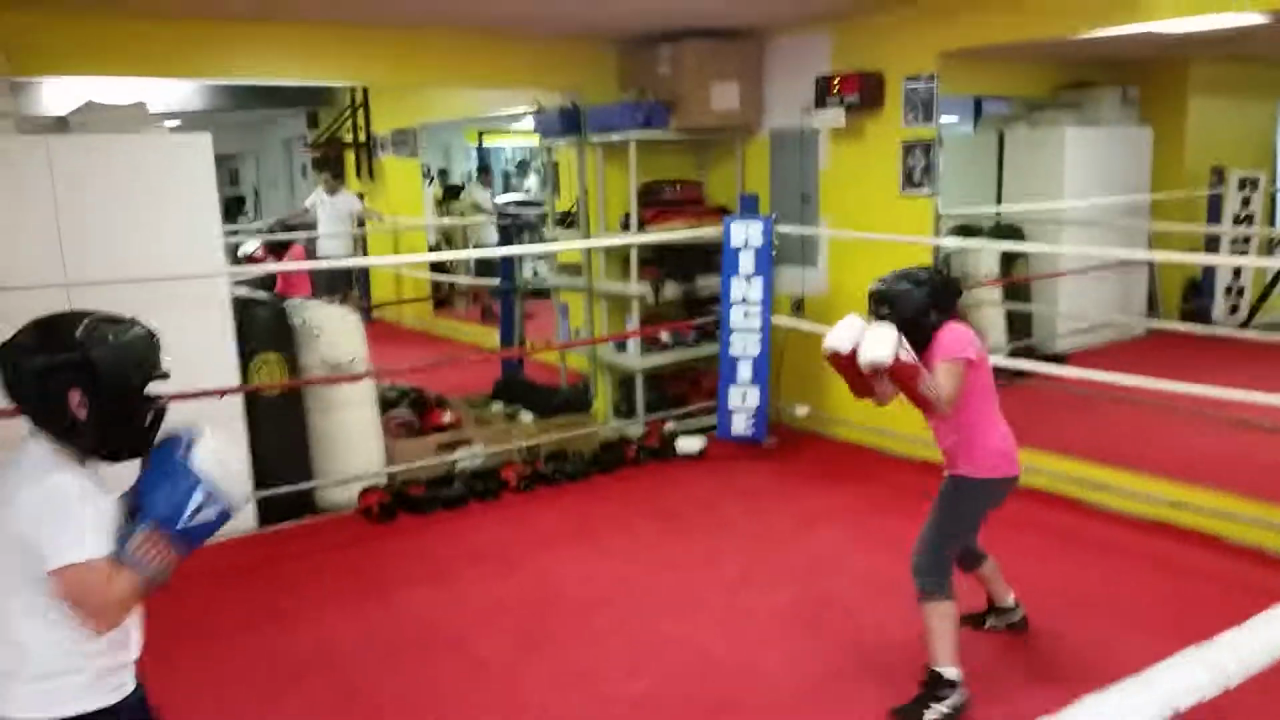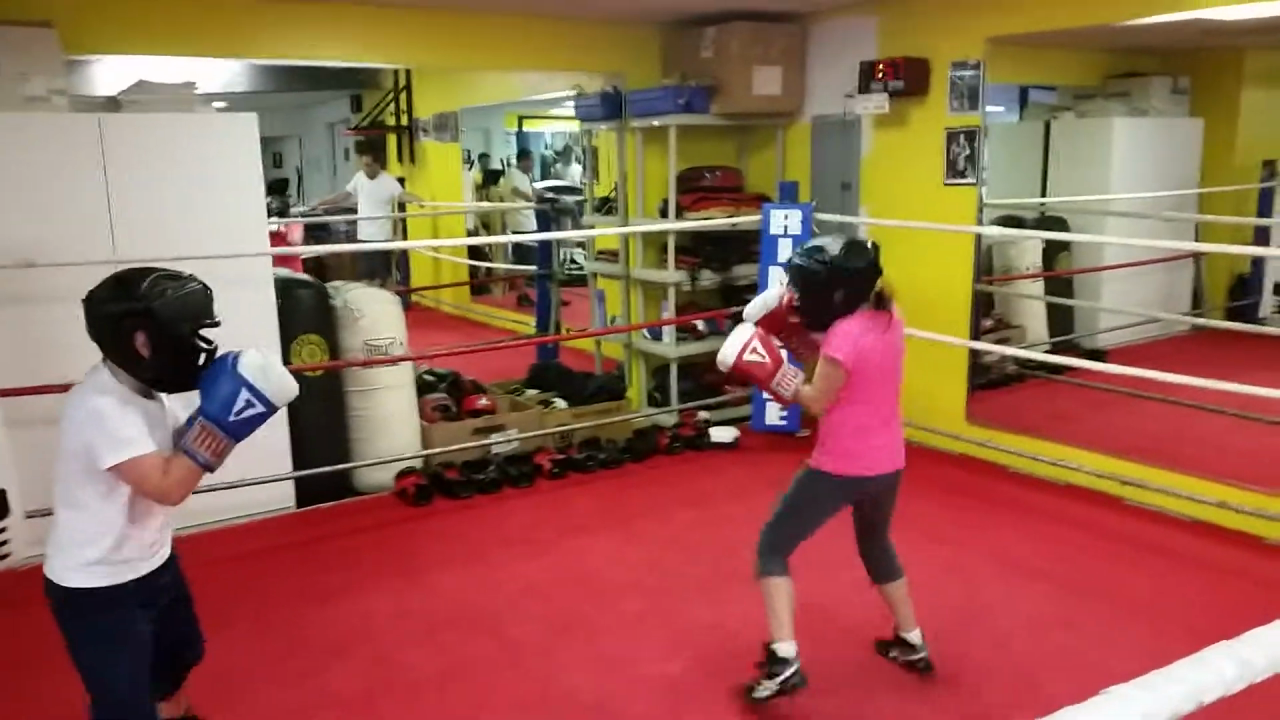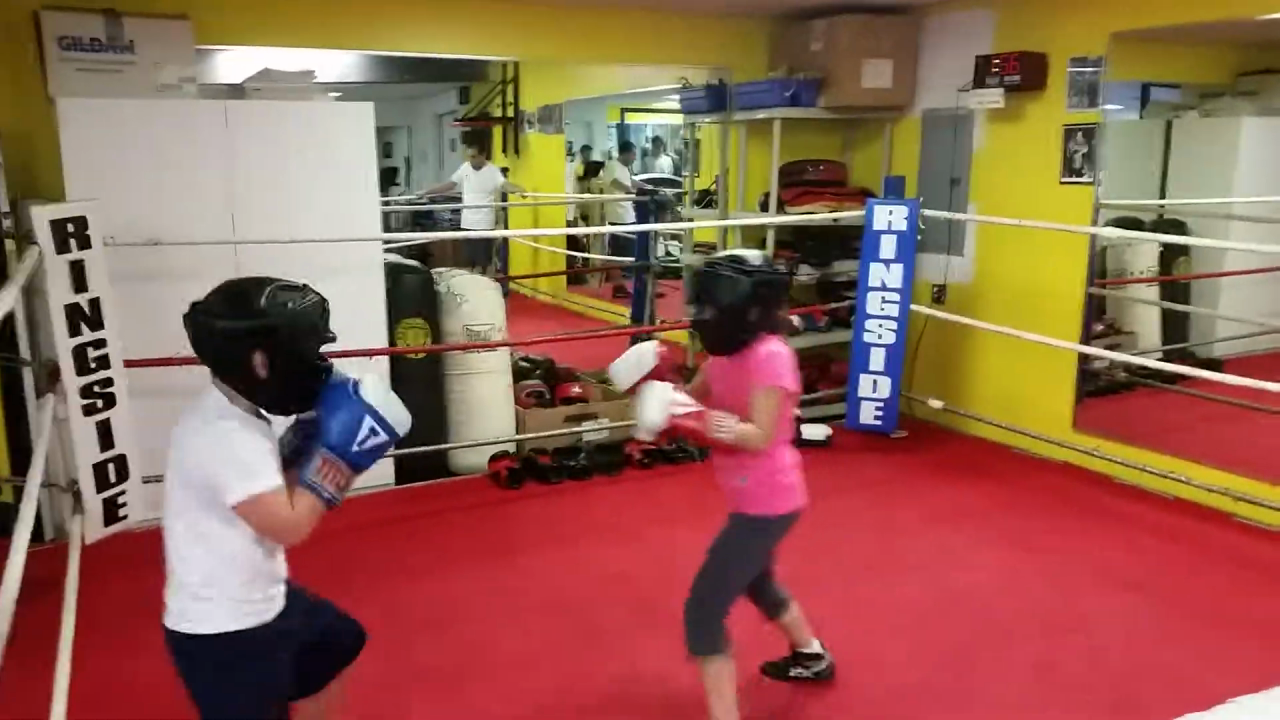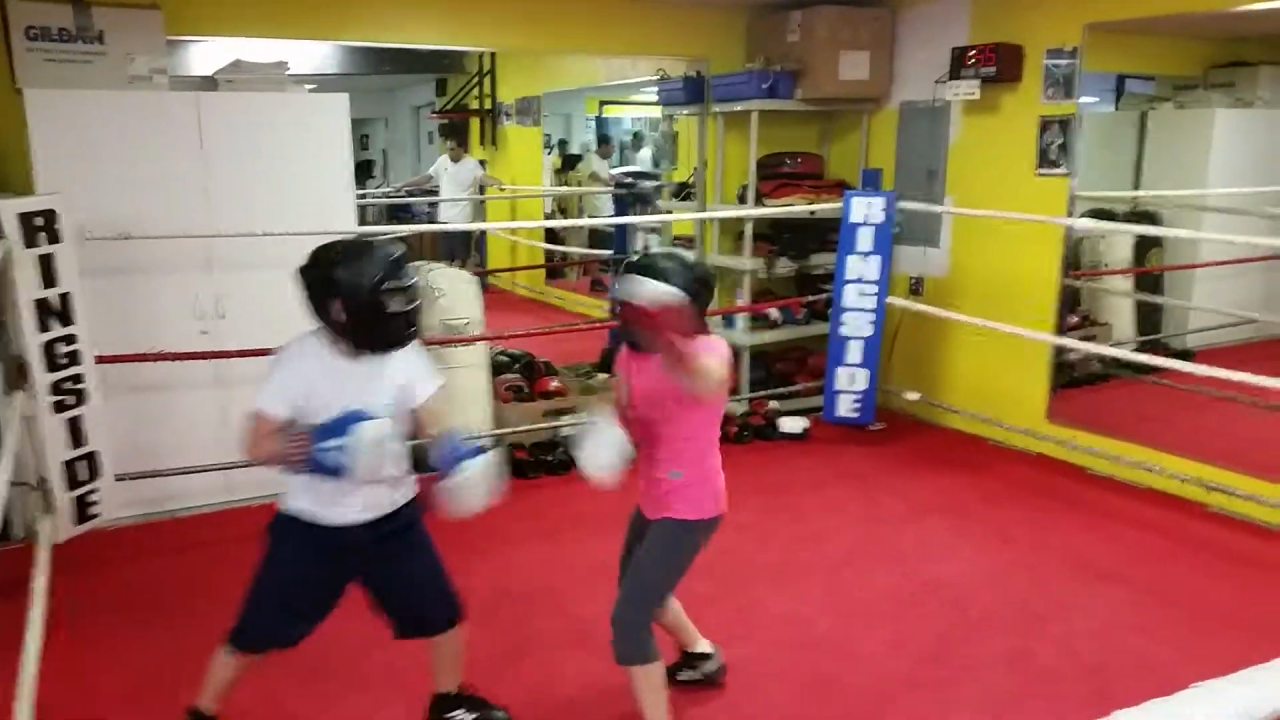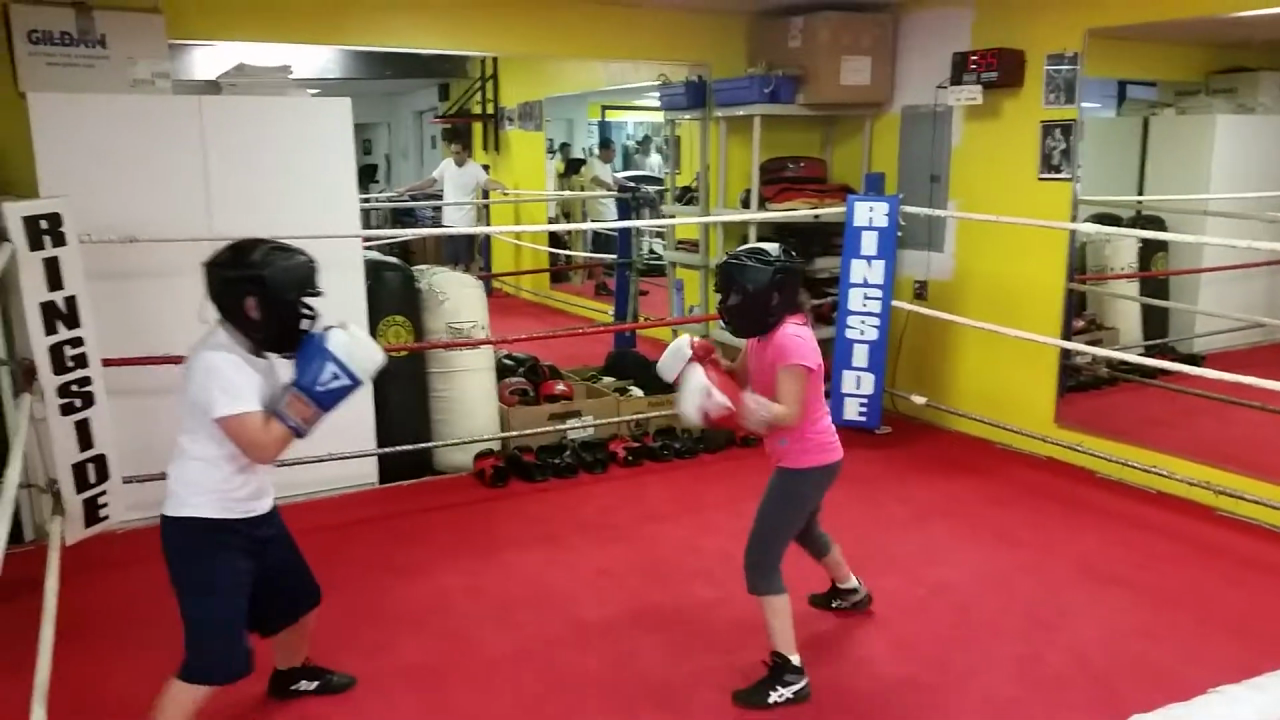
dt=1s
person 1, frame 1
left shoulder: (952, 335)
right shoulder: (934, 339)
left elbow: (942, 401)
right elbow: (880, 394)
left wrist: (899, 366)
right wrist: (857, 361)
left hip: (983, 467)
right hip: (972, 463)
left knee: (928, 562)
right knee: (956, 540)
right ankle: (1007, 609)
person 1, frame 2
left shoulder: (845, 334)
right shoulder: (887, 318)
left elbow: (816, 402)
left wrist: (769, 371)
right wrist: (792, 331)
left hip: (839, 468)
right hip: (887, 464)
left knee: (772, 546)
right knee: (876, 547)
left ankle: (783, 659)
right ankle: (911, 642)
person 1, frame 3
left shoulder: (769, 358)
right shoulder: (734, 354)
left elbow: (758, 438)
right elbow: (704, 403)
left wrist: (687, 419)
right wrist: (659, 379)
left hip: (767, 505)
right hip: (758, 500)
left knee: (702, 614)
right knee: (754, 581)
right ankle: (813, 656)
person 1, frame 4
left shoulder: (703, 347)
right shoulder: (631, 352)
left elbow: (709, 388)
right elbow: (627, 410)
left wrist: (675, 334)
right wrist: (608, 429)
left hip: (690, 508)
right hip: (656, 499)
left knee: (630, 619)
right knee: (640, 584)
right ankle: (702, 654)
person 1, frame 5
left shoulder: (792, 340)
right shoulder: (764, 331)
left elbow: (788, 414)
right elbow: (762, 372)
left wrist: (734, 406)
left hip: (806, 461)
right hip: (805, 457)
left knee: (760, 559)
right knee: (804, 528)
left ankle: (789, 672)
right ankle: (848, 589)
person 2, frame 1
left shoulder: (46, 460)
right shoulder: (56, 488)
left elbow: (111, 547)
right elbow: (102, 606)
left wrist: (154, 496)
right wrist: (170, 521)
person 2, frame 2
left shoulder: (141, 388)
right shoulder: (102, 408)
left elbow: (174, 449)
right elbow: (168, 487)
left wrist: (220, 405)
right wrist: (222, 417)
left hip: (149, 564)
right hip: (96, 587)
left knee: (178, 658)
person 2, frame 3
left shoulder: (232, 410)
right shoulder: (223, 434)
left elbow: (268, 480)
right elbow: (289, 525)
left wrist: (311, 432)
right wrist: (340, 448)
left hip: (262, 605)
right hip: (224, 632)
left knee: (340, 643)
person 2, frame 4
left shoulder: (403, 351)
right shoulder: (296, 363)
left elbow: (431, 423)
right elbow: (262, 446)
left wrist: (460, 457)
right wrist: (320, 447)
left hip: (389, 516)
right hip: (315, 525)
left knee: (440, 616)
right knee: (257, 634)
person 2, frame 5
left shoulder: (248, 348)
right shoulder: (217, 362)
left elbow: (270, 419)
right elbow: (262, 446)
left wrist: (317, 373)
right wrist: (312, 387)
left hip: (252, 517)
right hip: (202, 528)
left knee: (298, 603)
right knee: (215, 661)
left ankle: (291, 674)
